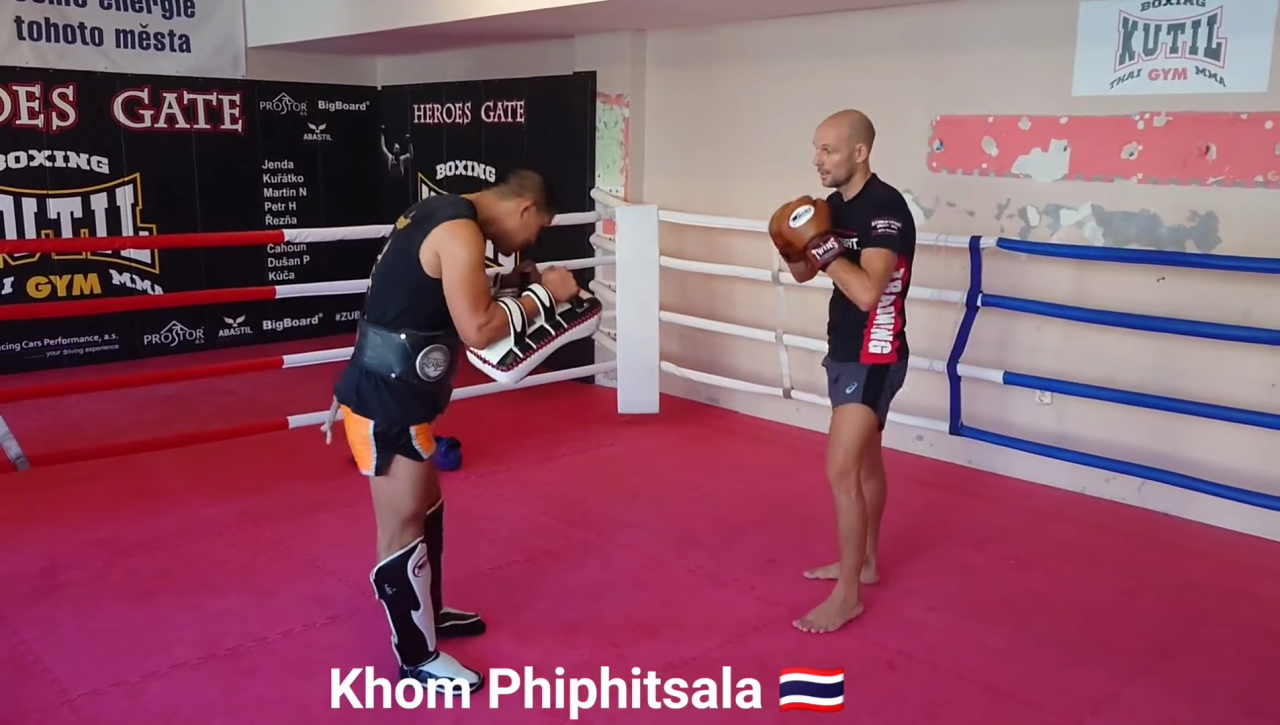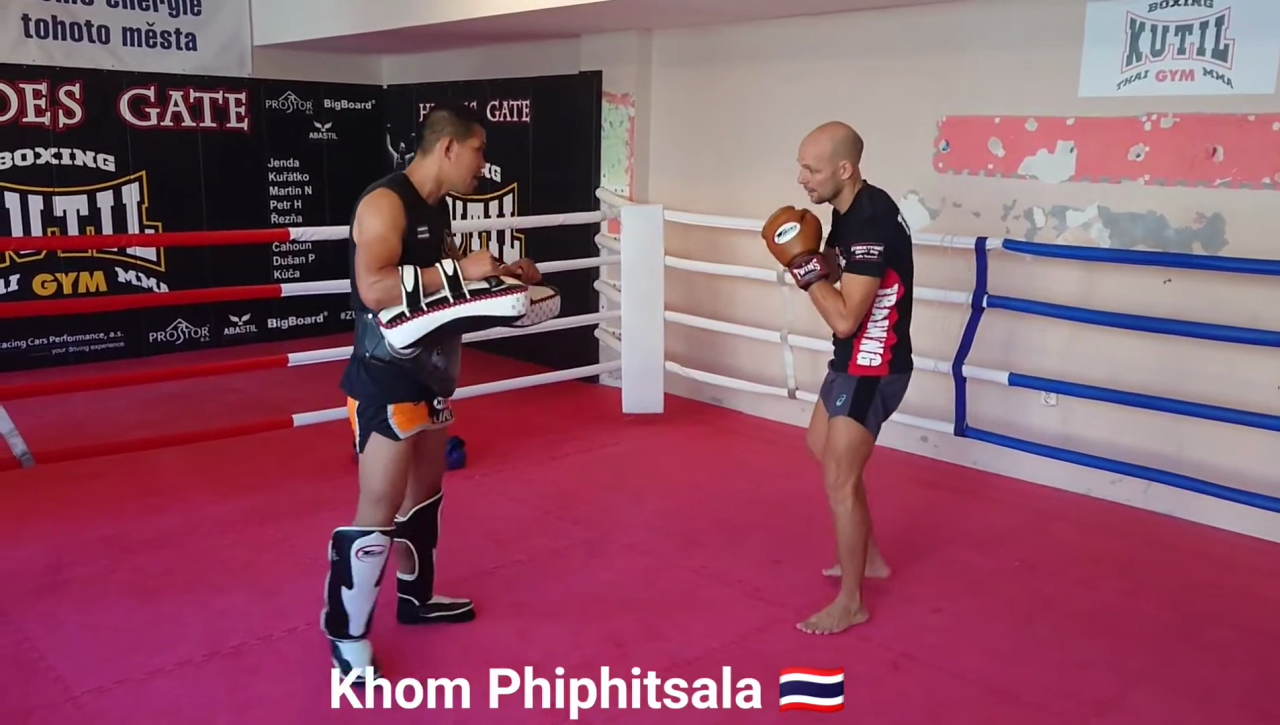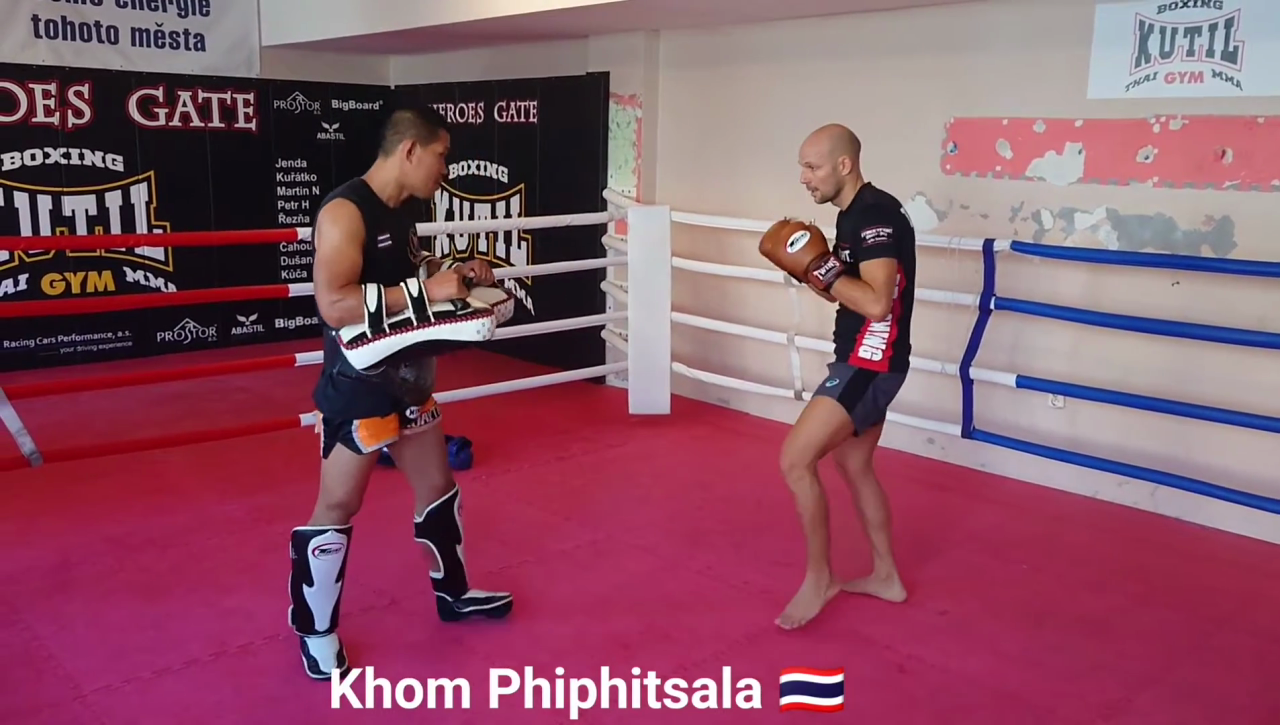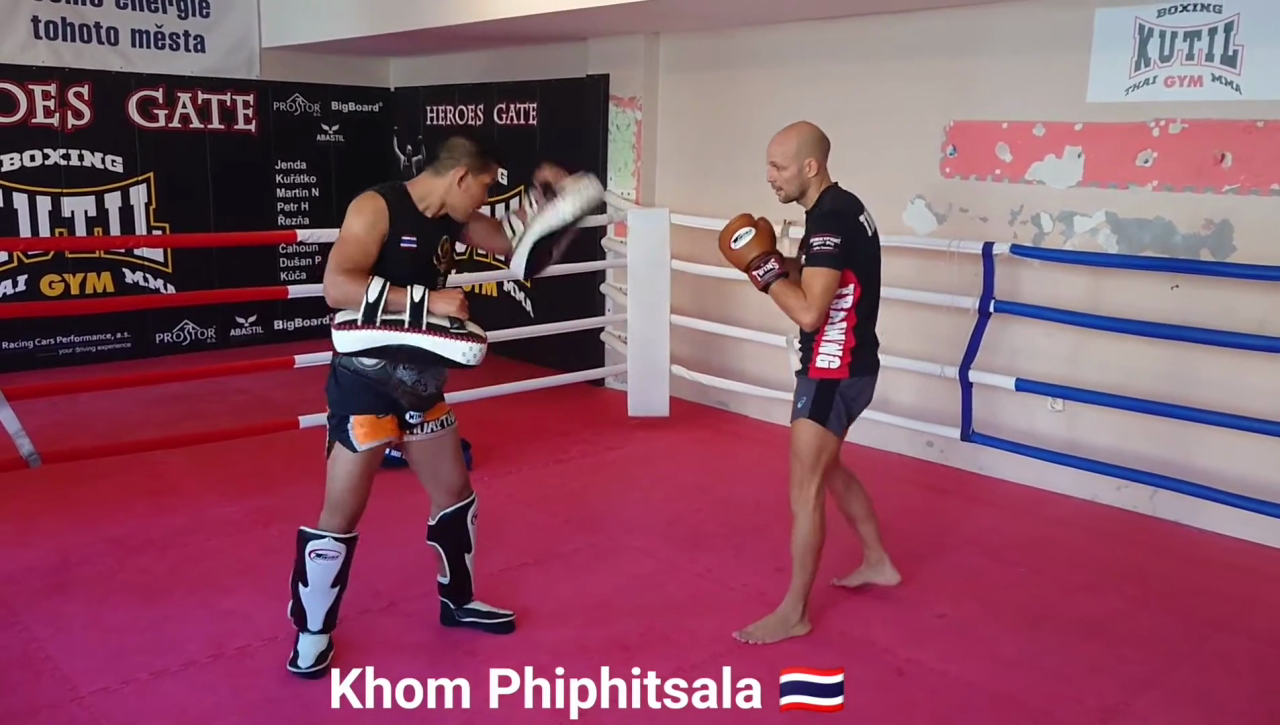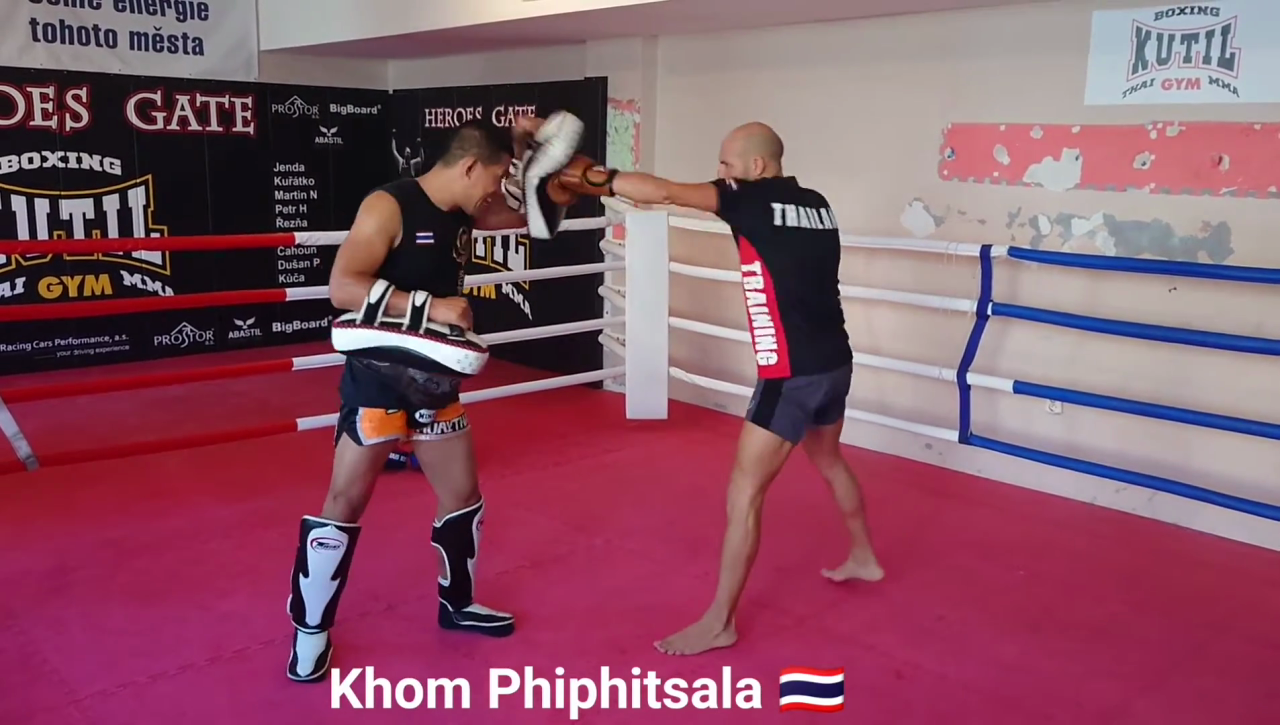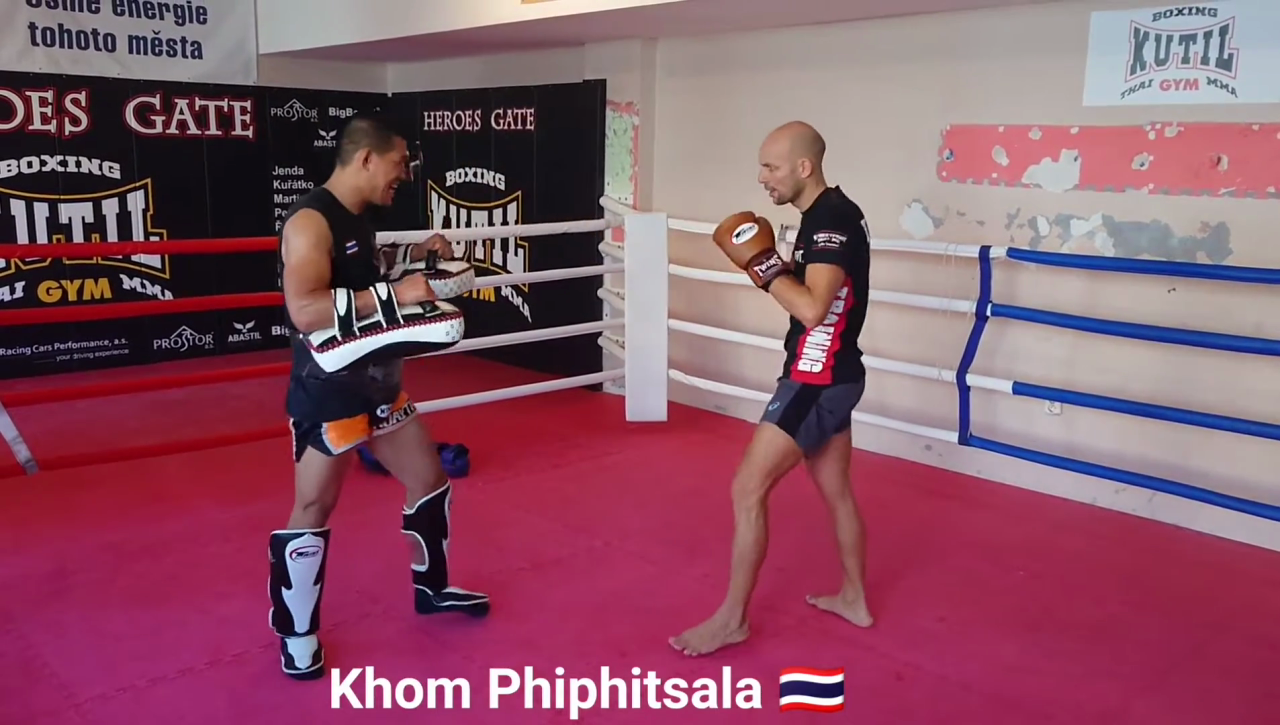
dt=0.5s
person 1, frame 1
left shoulder: (443, 215)
right shoulder: (460, 232)
right elbow: (476, 330)
left wrist: (468, 318)
right wrist: (543, 293)
left hip: (396, 389)
right hip: (390, 396)
left knee: (426, 507)
right knee: (402, 526)
left ankle: (425, 611)
right ankle: (417, 658)
person 1, frame 2
left shoulder: (436, 207)
right shoulder: (385, 203)
right elbow: (375, 288)
left wrist: (498, 274)
right wrist: (459, 269)
left hip: (428, 375)
right hip: (385, 379)
left knee: (425, 492)
right knee: (379, 510)
left ankle: (416, 596)
right ankle: (347, 634)
person 1, frame 3
left shoulder: (400, 208)
right shoulder: (344, 212)
right elbow: (335, 304)
left wrist: (454, 272)
right wrist: (426, 290)
left hip: (409, 382)
right hip: (358, 387)
left knee: (438, 489)
right knee: (336, 511)
left ankle: (454, 593)
right ankle: (316, 631)
person 1, frame 4
left shoulder: (447, 220)
right shoulder: (376, 207)
left elbow: (507, 243)
right elbow: (338, 286)
left wrist: (539, 197)
right wrist: (426, 299)
left hip: (422, 386)
right hip: (365, 387)
left knee: (455, 494)
right knee: (340, 515)
left ankle: (458, 601)
right ankle: (313, 631)
person 1, frame 5
left shoulder: (457, 212)
right shoulder: (389, 207)
right elbow: (345, 287)
left wrist: (517, 148)
right wrist: (427, 305)
left hip: (435, 388)
right hip: (376, 387)
left knee: (464, 497)
right knee: (344, 506)
left ankle: (457, 604)
right ankle: (310, 628)
person 1, frame 6
left shoulder: (357, 217)
right shoulder: (310, 222)
right elbow: (305, 311)
left wrist: (413, 256)
right wrist: (394, 294)
left hip: (379, 384)
right hip: (327, 392)
left knee: (430, 481)
right knee: (312, 513)
left ankle: (433, 587)
right ankle: (297, 633)
person 2, frame 1
left shoulder: (886, 208)
right shoulder: (835, 204)
left elbow: (867, 292)
right elbow: (803, 274)
left wrist: (824, 246)
right wrist: (795, 247)
left hip: (874, 359)
right hip: (844, 352)
left knee: (841, 471)
right knee: (865, 462)
left ankle: (847, 596)
right ankle: (862, 561)
person 2, frame 2
left shoulder: (873, 224)
right shoulder: (849, 209)
left elbow: (844, 319)
right elbow: (834, 273)
left wrist: (802, 265)
right wrist: (813, 259)
left hip: (873, 369)
right hip: (854, 362)
left knee: (838, 482)
right knee: (821, 447)
left ankle: (851, 602)
right ankle: (869, 556)
person 2, frame 3
left shoulder: (877, 215)
right shoulder: (852, 215)
left elbow: (876, 303)
left wrist: (820, 266)
right wrist: (812, 269)
left hip: (869, 364)
right hip: (865, 360)
left knee: (794, 460)
right knee: (854, 467)
left ankle: (818, 576)
right ankle: (886, 576)
person 2, frame 4
left shoulder: (831, 220)
right shoulder: (839, 207)
left elbow: (809, 313)
left wrist: (760, 267)
right wrist: (774, 259)
left hip: (833, 372)
right hip: (849, 366)
left knee: (805, 490)
right knee: (828, 469)
left ankle: (794, 612)
right ankle: (877, 561)
person 2, frame 5
left shoulder: (752, 197)
right shoulder: (815, 205)
left elbow: (667, 191)
left wrist: (596, 177)
left hip: (789, 374)
right hip: (834, 363)
left knee: (744, 493)
right knee: (827, 459)
left ankle: (719, 622)
right ankle: (862, 558)
person 2, frame 6
left shoulder: (834, 220)
right shoulder: (823, 215)
left elbow: (812, 308)
left wrist: (762, 265)
right wrist: (768, 261)
left hip: (816, 381)
right hip: (834, 377)
left knee: (747, 491)
right knee: (836, 491)
left ankle: (732, 618)
right ankle: (854, 598)
